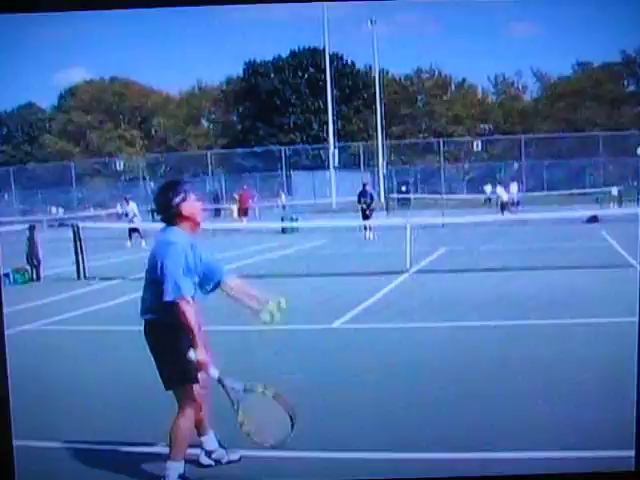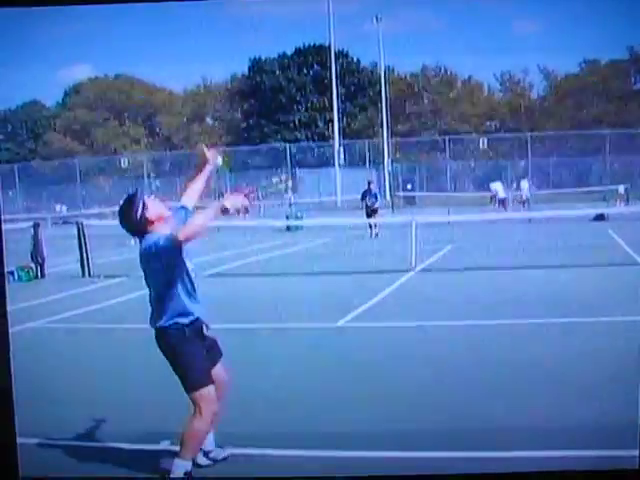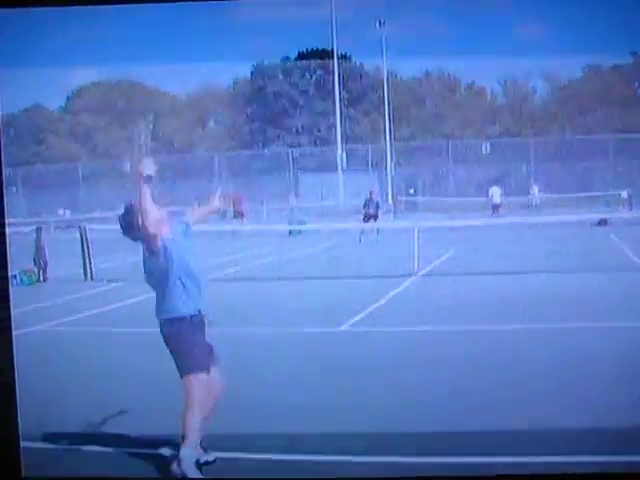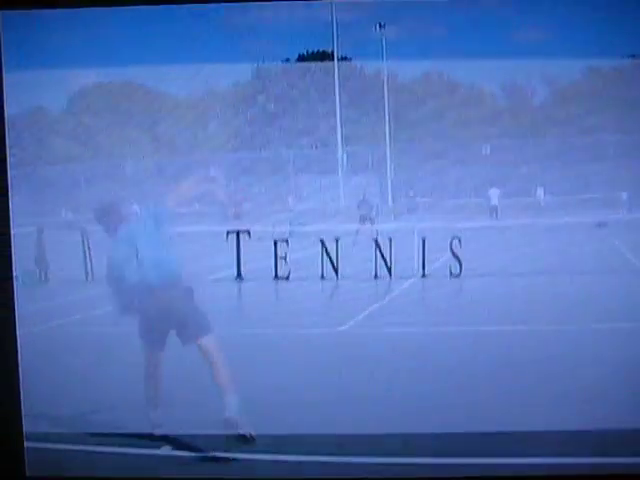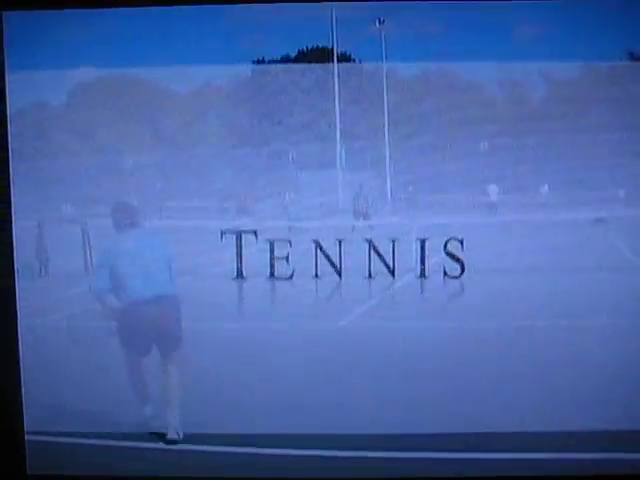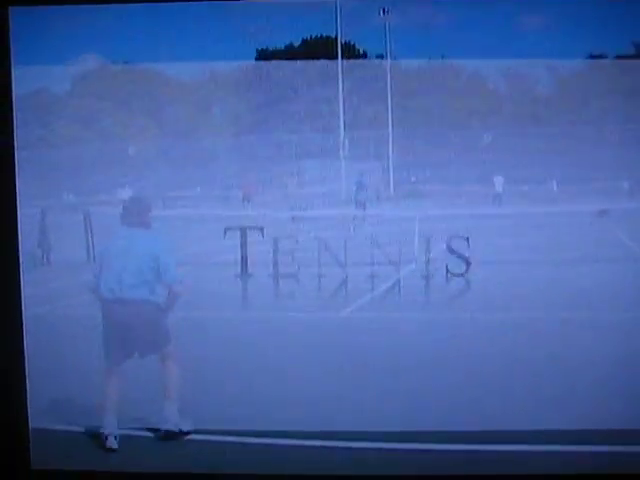
dt=0.4s
person 1, frame 1
left shoulder: (190, 244)
right shoulder: (172, 246)
left elbow: (222, 279)
right elbow: (180, 300)
left wrist: (257, 299)
right wrist: (199, 346)
left hip: (181, 326)
right hip: (167, 328)
left knee: (201, 389)
right knee: (191, 400)
left ankle: (212, 450)
person 1, frame 2
left shoulder: (168, 236)
right shoulder: (155, 246)
left elbow: (186, 203)
right elbow: (185, 233)
left wrist: (206, 167)
right wrist: (221, 206)
left hip: (191, 326)
right hip: (178, 333)
left knee: (221, 383)
right knee: (207, 406)
left ankle: (205, 448)
person 1, frame 3
left shoulder: (167, 242)
right shoulder: (156, 249)
left elbow: (185, 221)
right elbow: (149, 231)
left wrist: (209, 207)
right wrist: (145, 181)
left hip: (190, 321)
right hip: (181, 324)
left knee: (213, 387)
right knee: (197, 391)
left ankle: (191, 450)
person 1, frame 4
left shoulder: (114, 253)
right shoulder: (145, 219)
left elbow: (123, 303)
right elbow: (174, 199)
right wrist: (199, 185)
left hip: (148, 303)
right hip: (175, 292)
left knee: (152, 363)
right knee: (212, 353)
left ankle: (156, 423)
right ankle: (232, 412)
person 1, frame 5
left shoulder: (110, 252)
right shoulder: (156, 241)
left elbow: (100, 292)
left wrist: (117, 313)
left hip: (134, 312)
right hip: (167, 306)
left knee: (134, 365)
right knee: (171, 364)
left ankle: (148, 412)
right ankle: (173, 426)
person 1, frame 6
left shoulder: (111, 245)
right shoulder: (155, 243)
left elbow: (97, 288)
right elbow: (174, 290)
right wrist: (163, 312)
left hip: (111, 312)
right hip: (142, 309)
left knee: (112, 372)
right knee: (169, 359)
left ankle: (109, 431)
right ankle: (171, 420)
